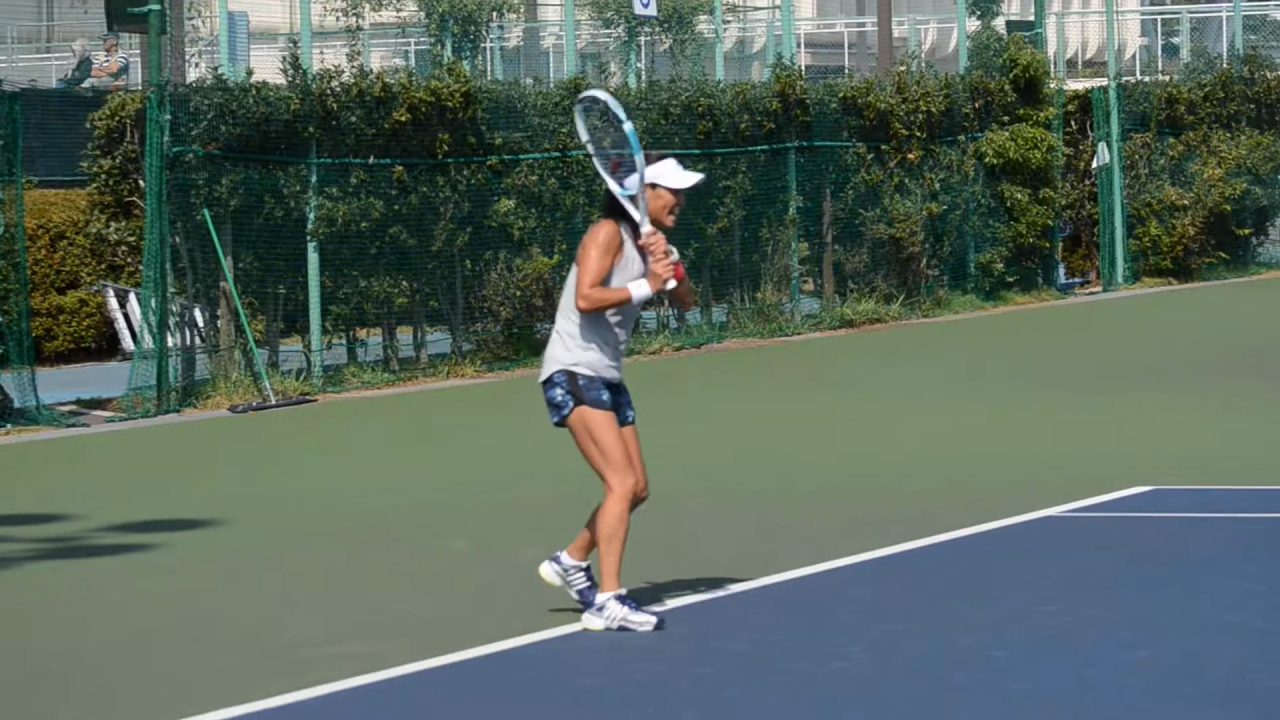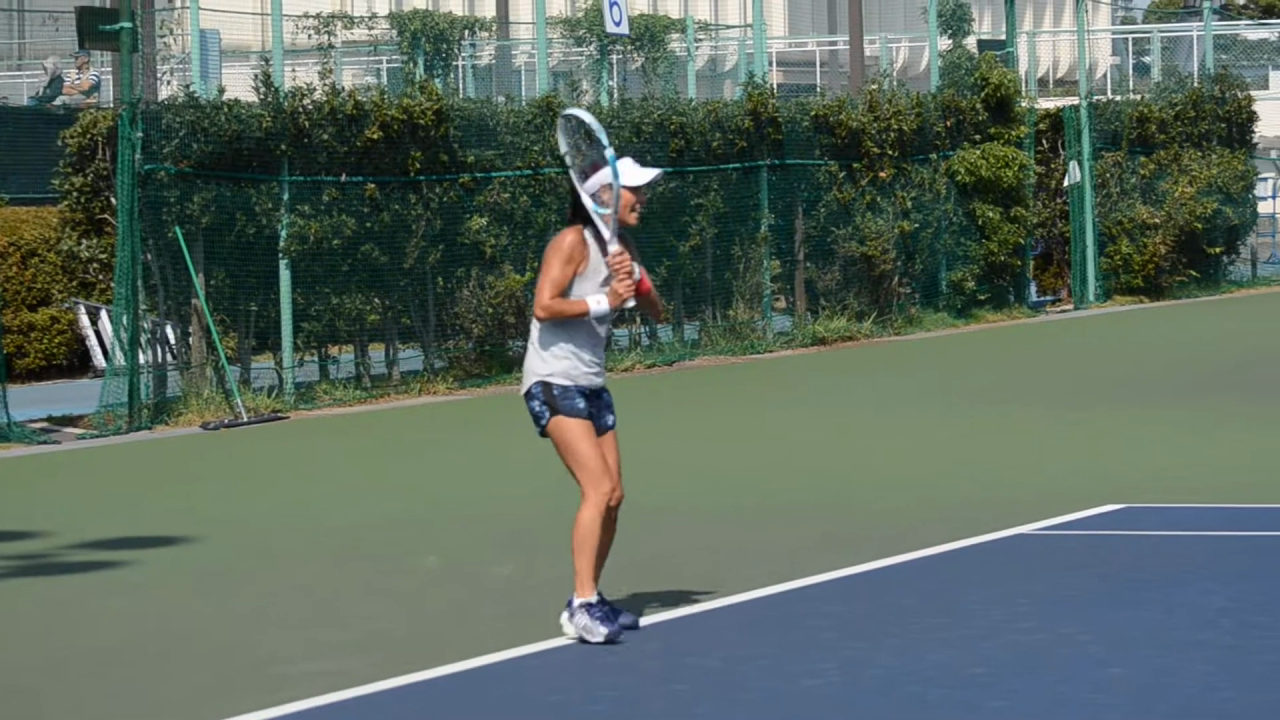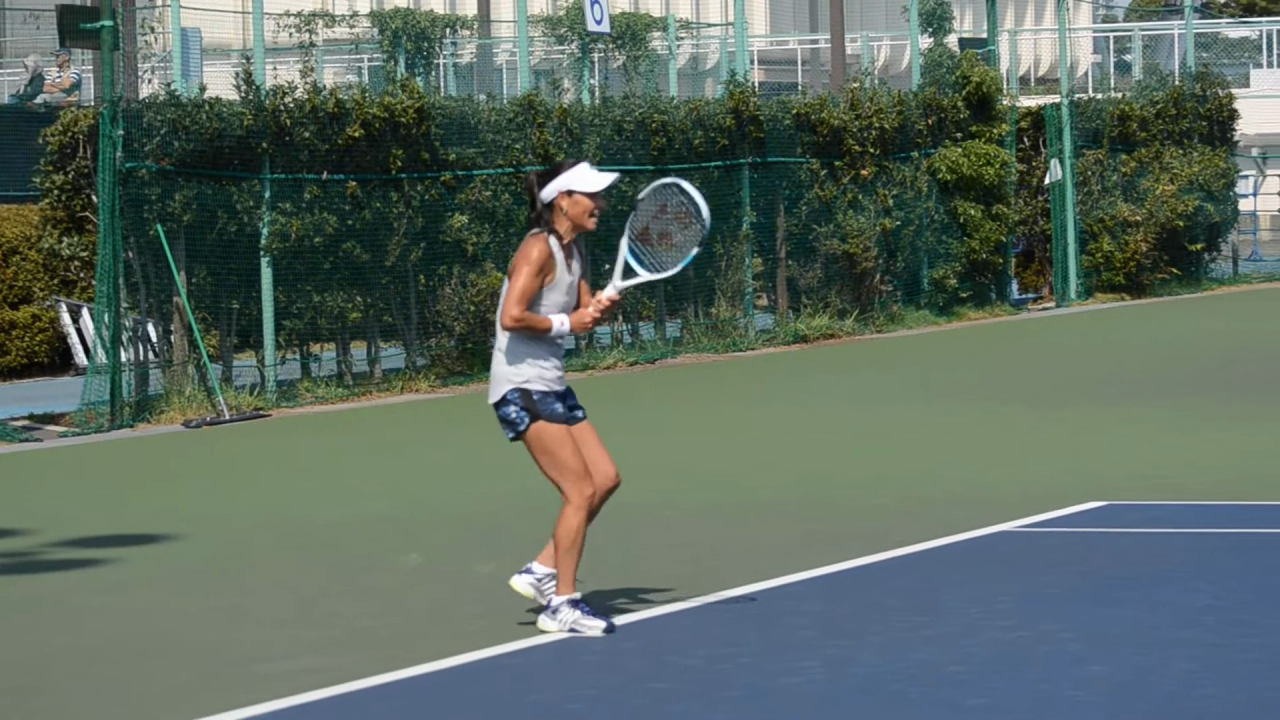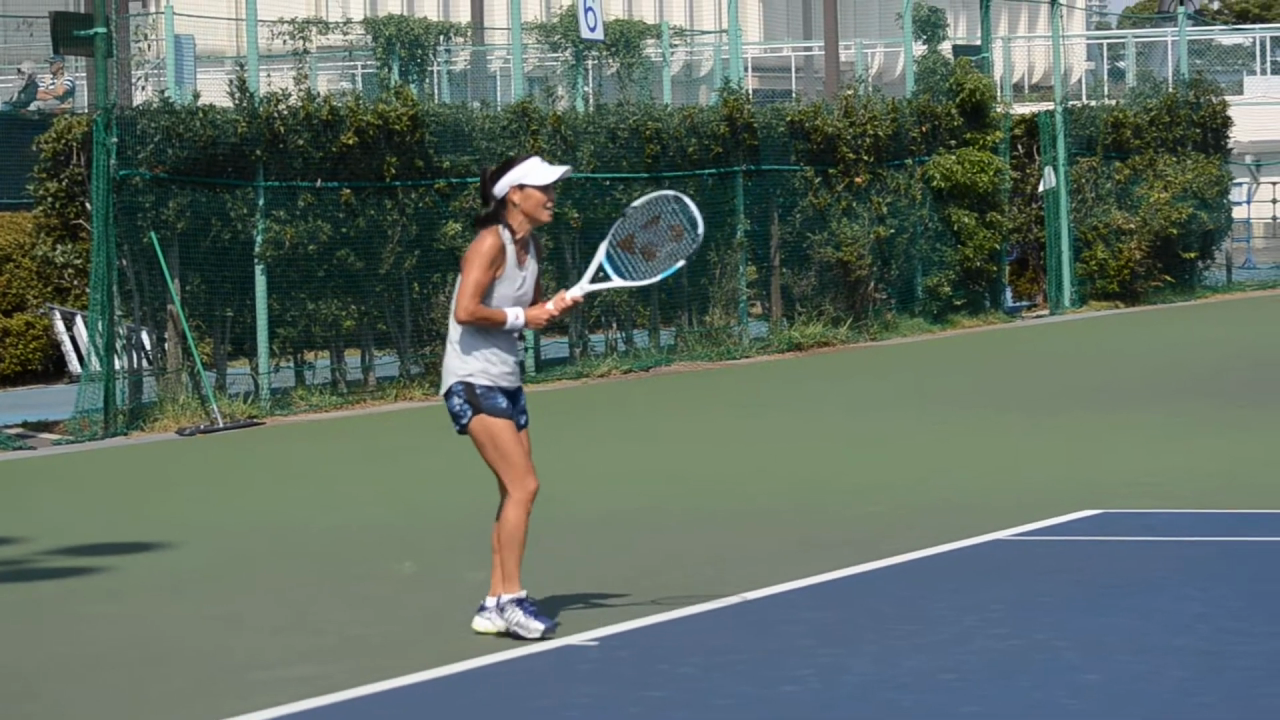
dt=0.3s
person 1, frame 1
left shoulder: (652, 243)
right shoulder: (607, 232)
left elbow: (686, 296)
right elbow: (585, 299)
left wrist: (667, 260)
right wrist: (644, 287)
left hip: (605, 377)
right hip: (573, 374)
left knee: (635, 490)
right knee: (623, 484)
left ankle: (571, 562)
right ankle: (607, 602)
person 1, frame 2
left shoulder: (618, 246)
right shoulder: (572, 241)
left elbow: (654, 309)
right elbow: (543, 308)
left wrist: (635, 279)
right wrist: (605, 301)
left hip: (590, 384)
right hip: (554, 384)
left knee: (611, 496)
right knee: (599, 490)
left ankle: (589, 600)
right ankle: (581, 604)
person 1, frame 3
left shoulder: (572, 248)
right shoulder: (538, 248)
left elbow: (584, 317)
right elbow: (511, 318)
left wrist: (597, 307)
right wrist: (564, 323)
left hip: (551, 386)
right hip: (521, 387)
left knee: (607, 478)
right knee: (581, 491)
left ankle: (541, 572)
right ankle: (561, 604)
person 1, frame 4
left shoulder: (528, 245)
right shoulder: (491, 241)
right elbow: (464, 311)
left wrist: (552, 307)
right wrist: (521, 317)
left hip: (502, 382)
right hip: (472, 381)
left knee: (521, 493)
right knee: (520, 488)
left ankle: (505, 605)
right ankle: (500, 601)
